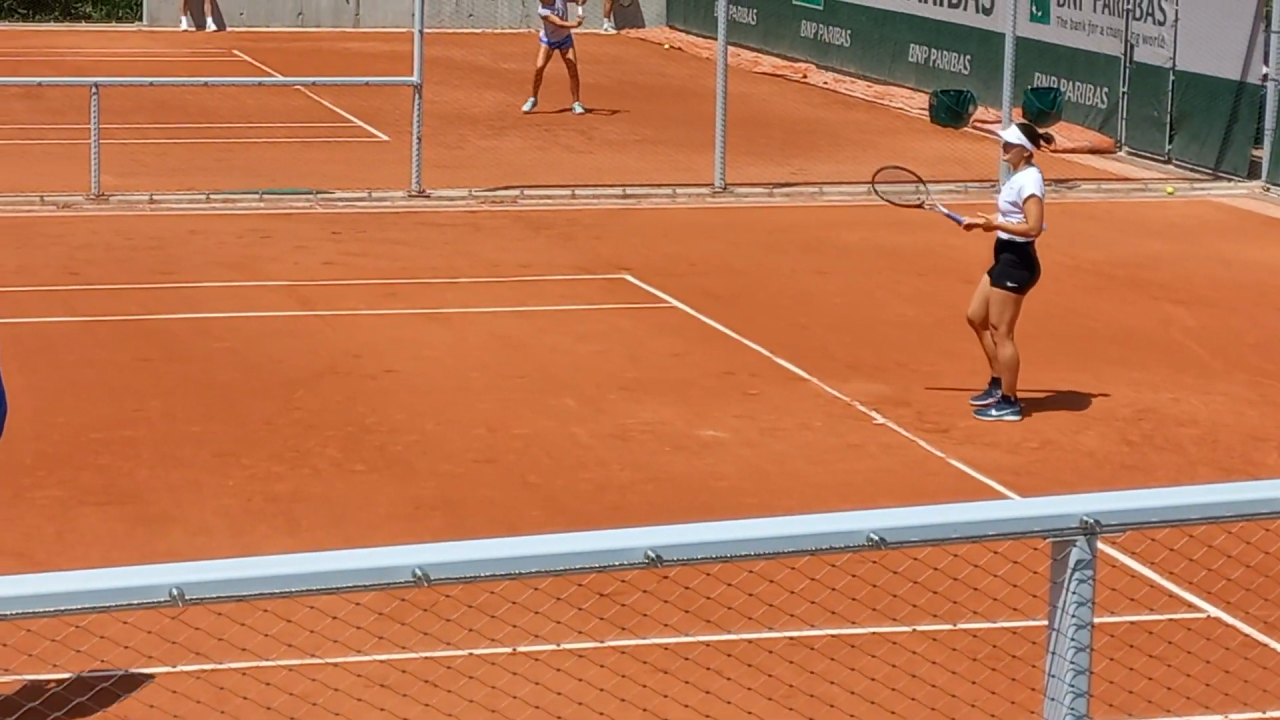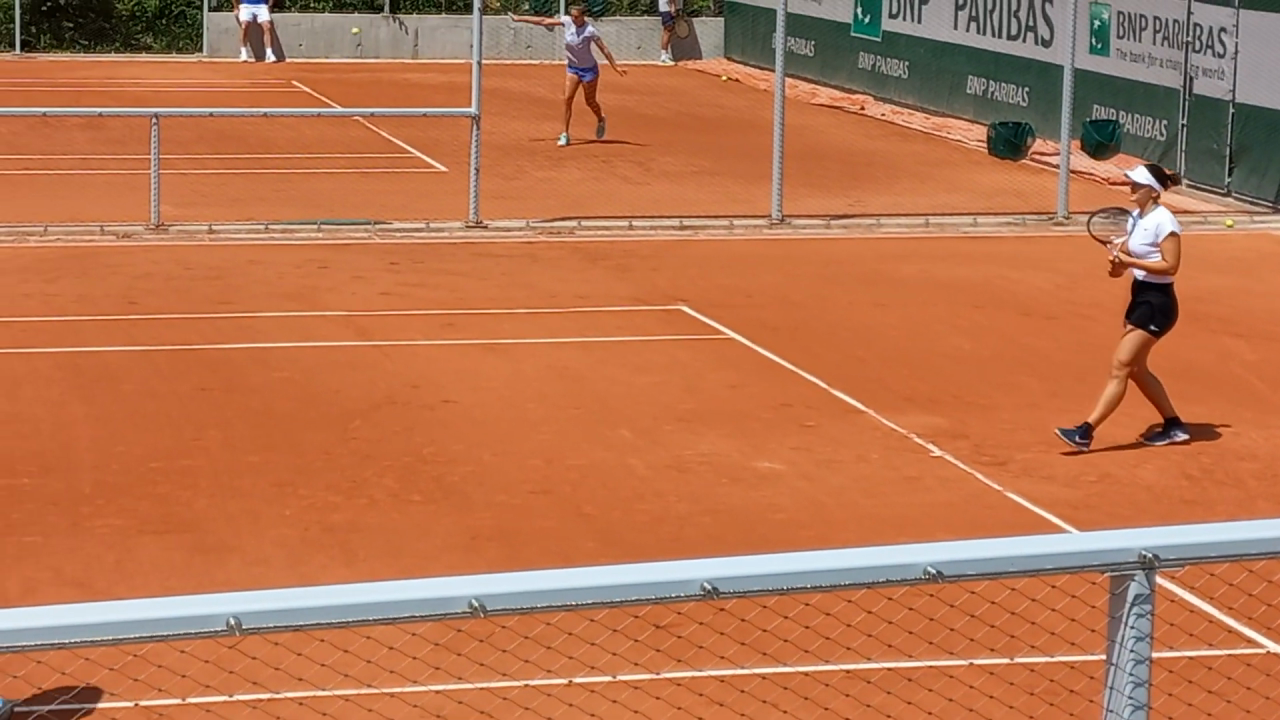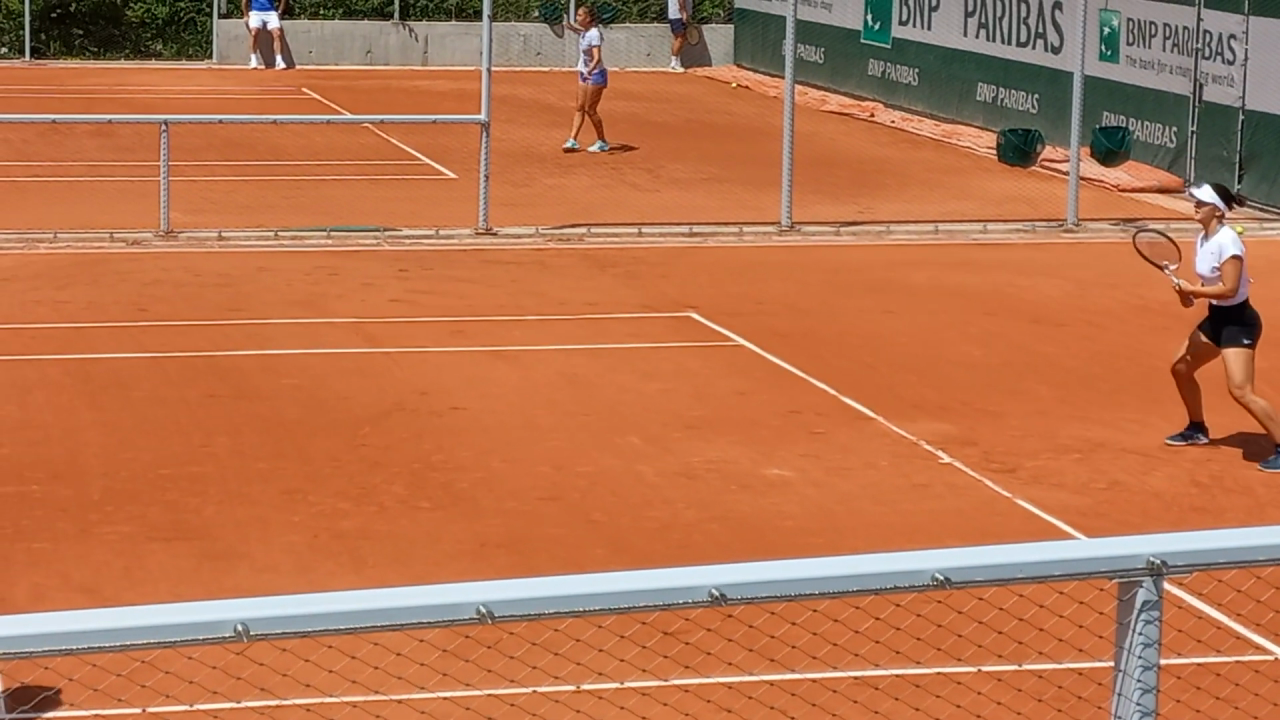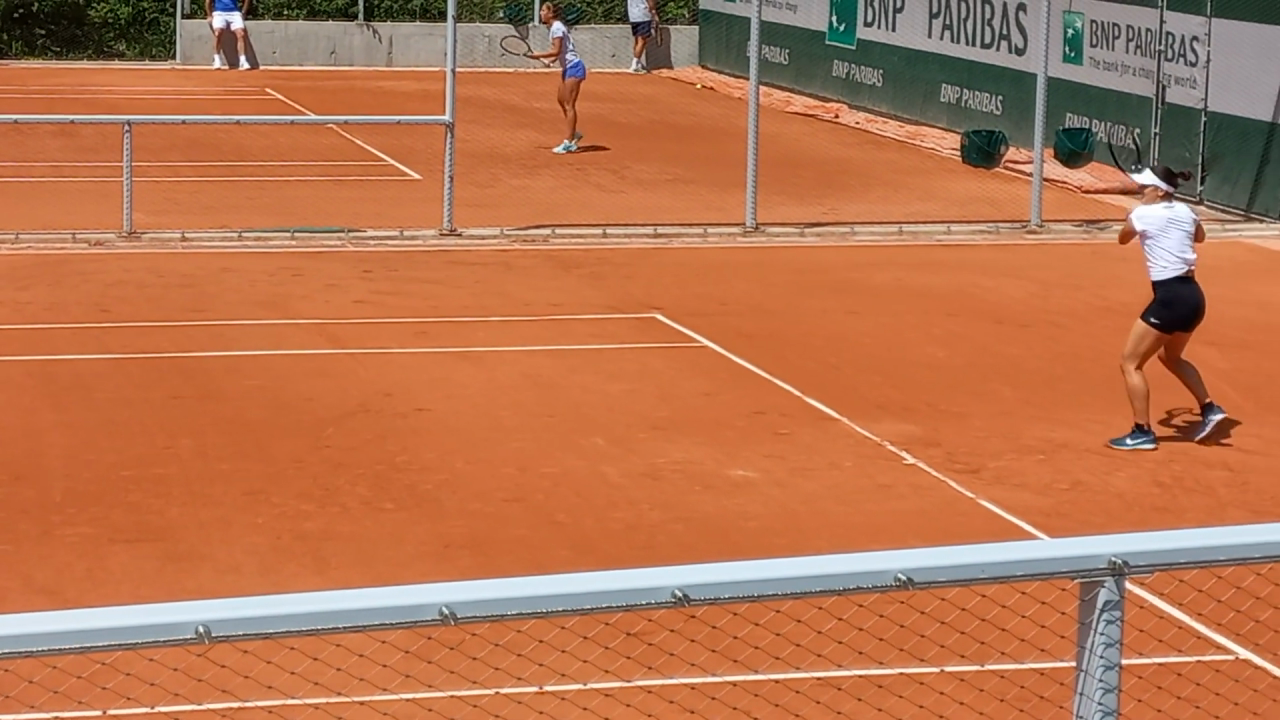
dt=0.5s
person 1, frame 1
left shoulder: (1028, 181)
right shoulder: (1018, 175)
left elbow: (1032, 228)
left wrist: (995, 224)
right wrist: (984, 221)
left hip: (1017, 262)
right hip: (1006, 259)
left knee: (1001, 333)
right knee: (976, 318)
left ankle: (1008, 402)
right ankle: (998, 385)
person 1, frame 2
left shoulder: (1164, 221)
right shoulder: (1135, 218)
left elbow: (1171, 266)
right elbow: (1124, 255)
left wrist: (1131, 262)
right wrist: (1117, 263)
left hip: (1158, 303)
right hip: (1140, 297)
left knee: (1119, 368)
right knee: (1136, 368)
left ankle: (1085, 432)
right ankle: (1174, 426)
person 1, frame 3
left shoulder: (1228, 242)
right shoulder: (1204, 238)
left elbow: (1228, 289)
left wrist: (1192, 291)
right wrist: (1188, 292)
left hip: (1239, 322)
right hip: (1217, 318)
left knee: (1241, 392)
right knee: (1180, 368)
right ankle: (1197, 429)
person 1, frame 4
left shoulder: (1143, 214)
right shoulder: (1185, 212)
left elbow: (1123, 238)
right elbow: (1199, 236)
left wrist: (1134, 224)
left hip: (1171, 298)
right hip: (1194, 296)
left knee: (1130, 363)
right knee: (1170, 357)
left ankle: (1142, 432)
right ankle: (1209, 408)
